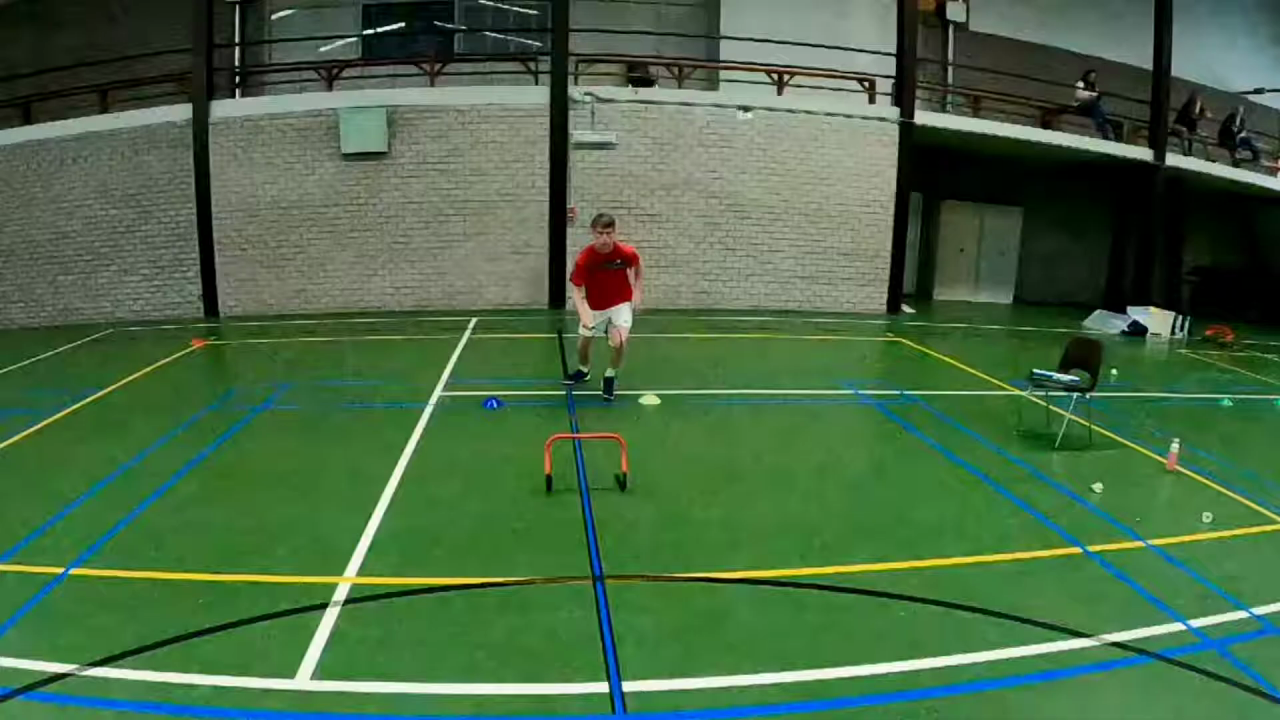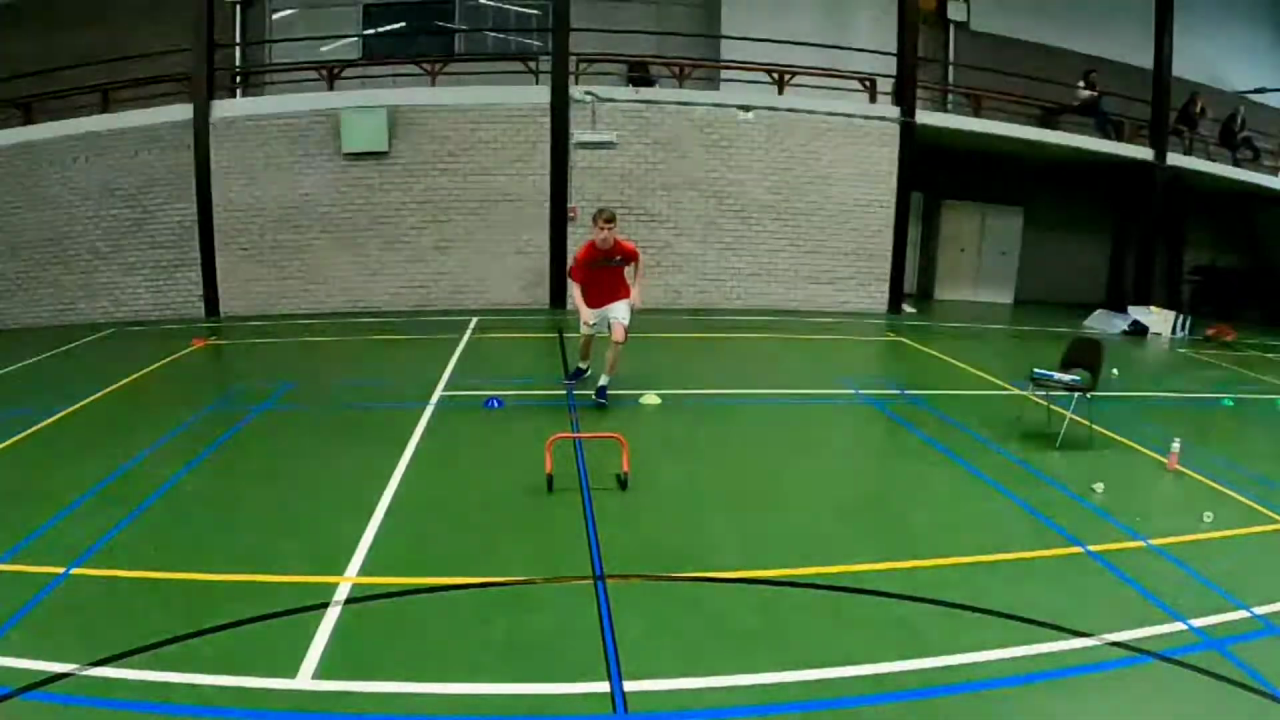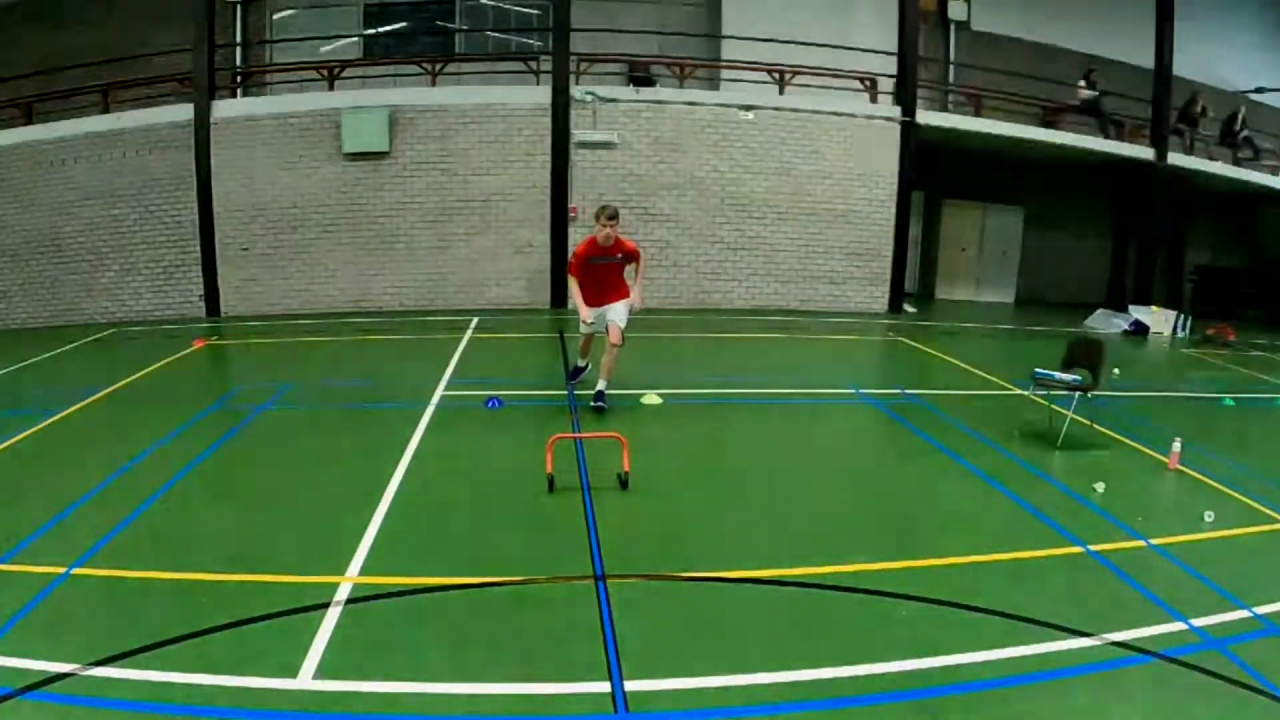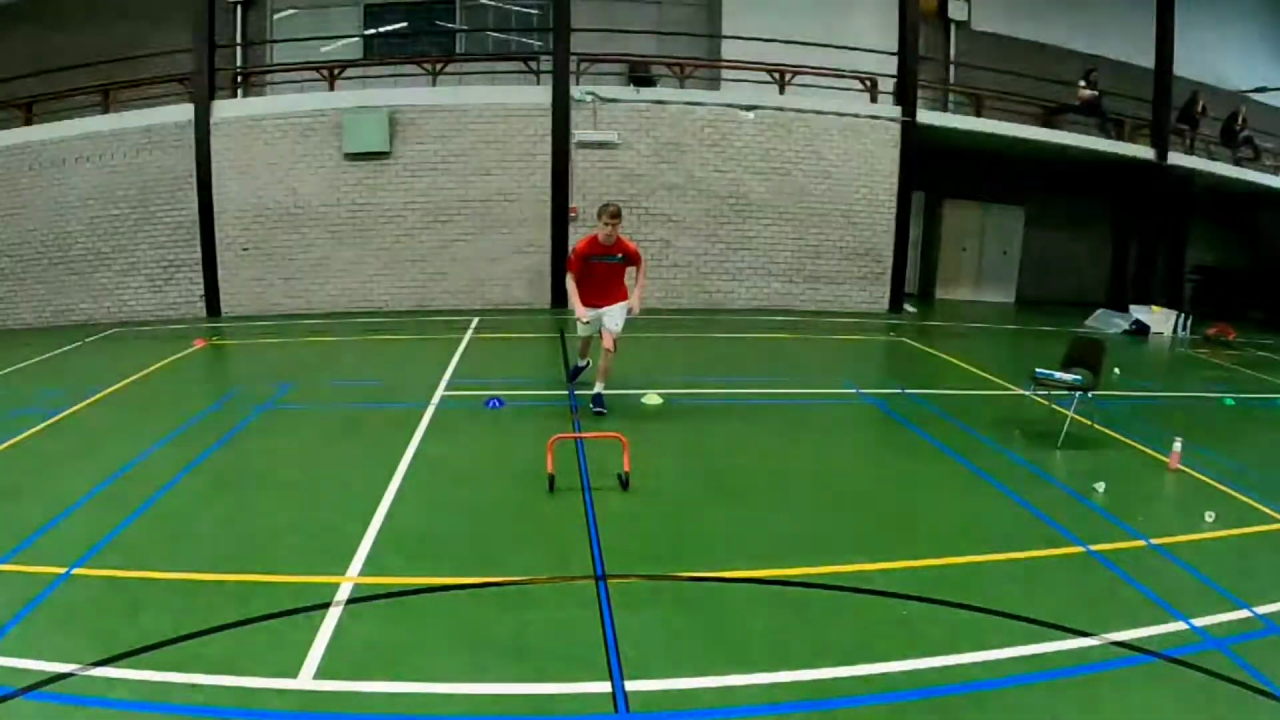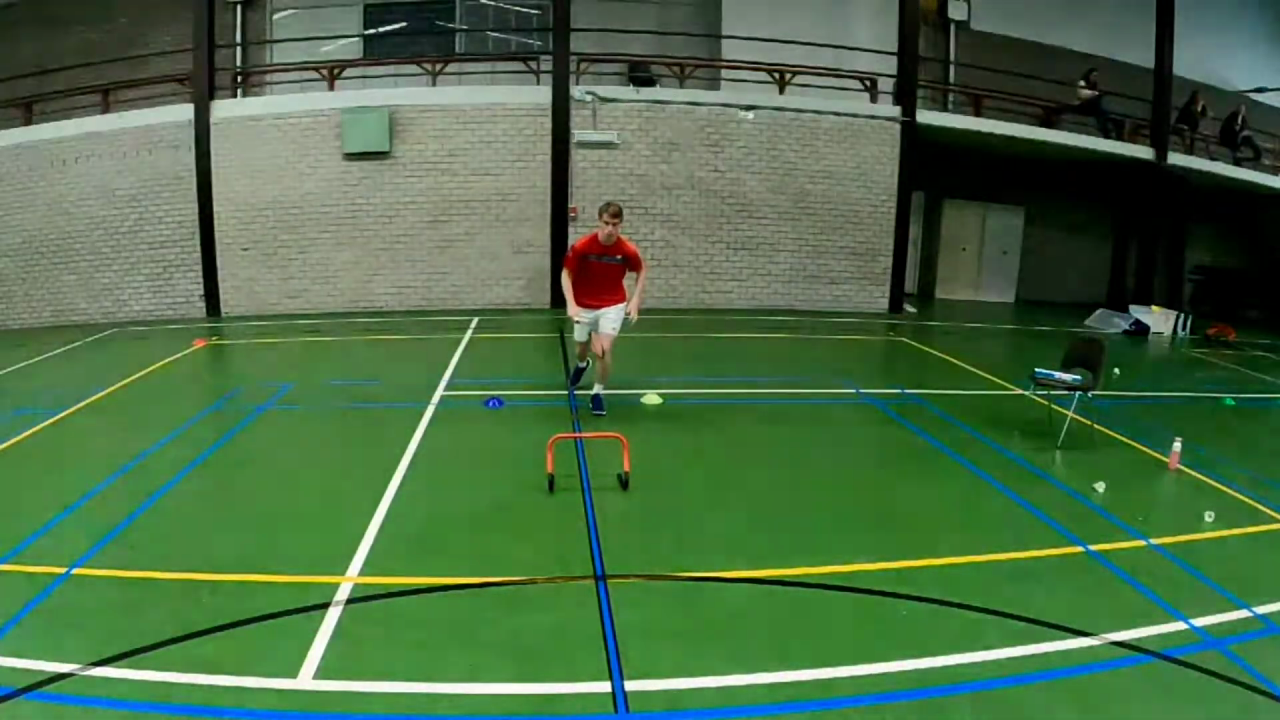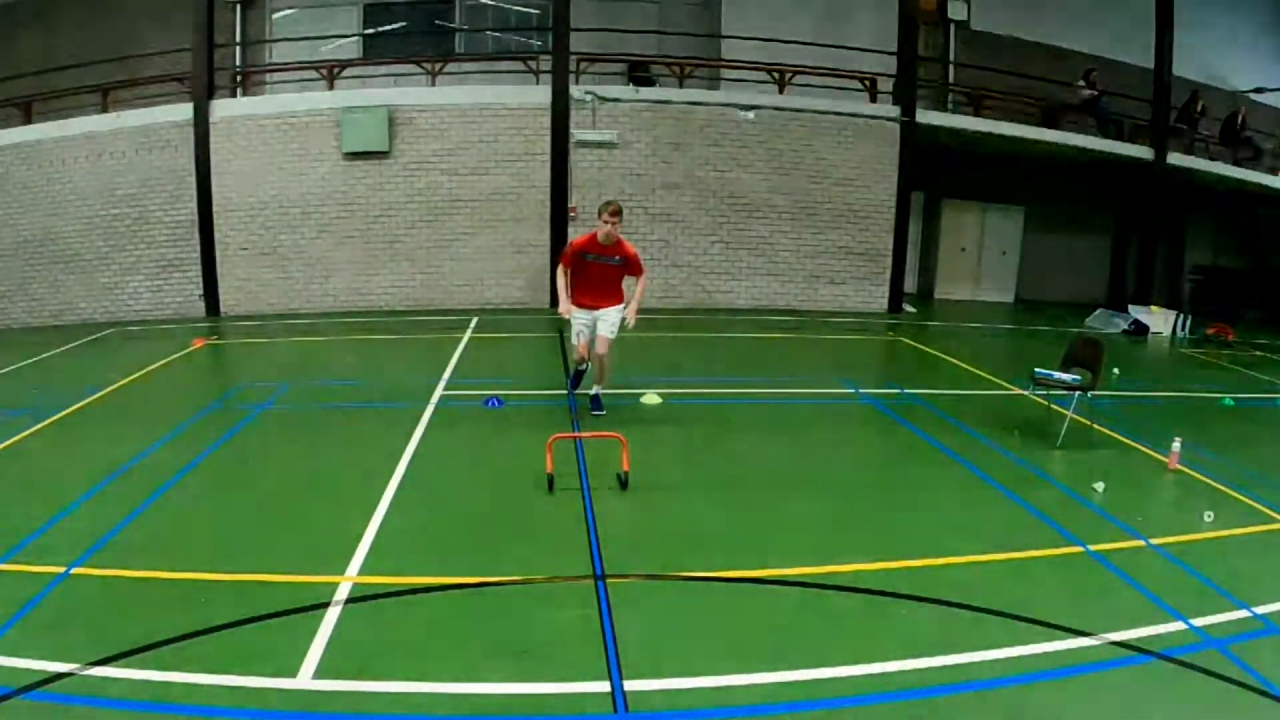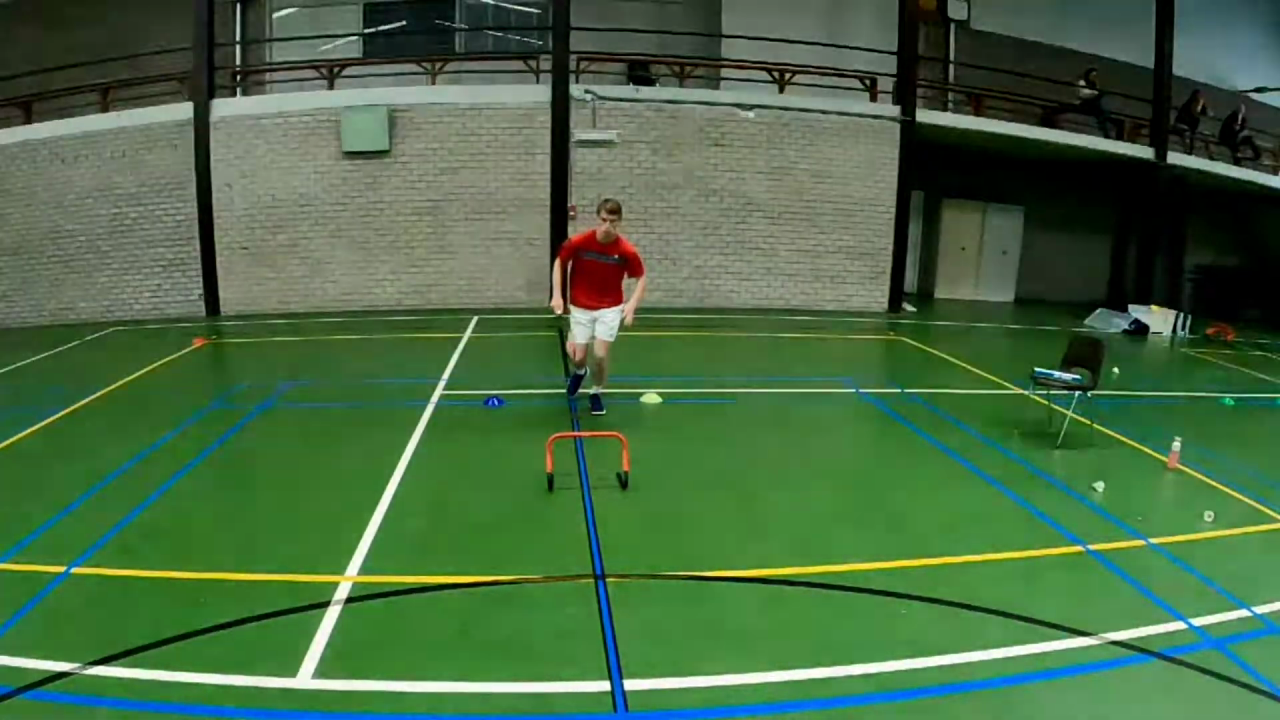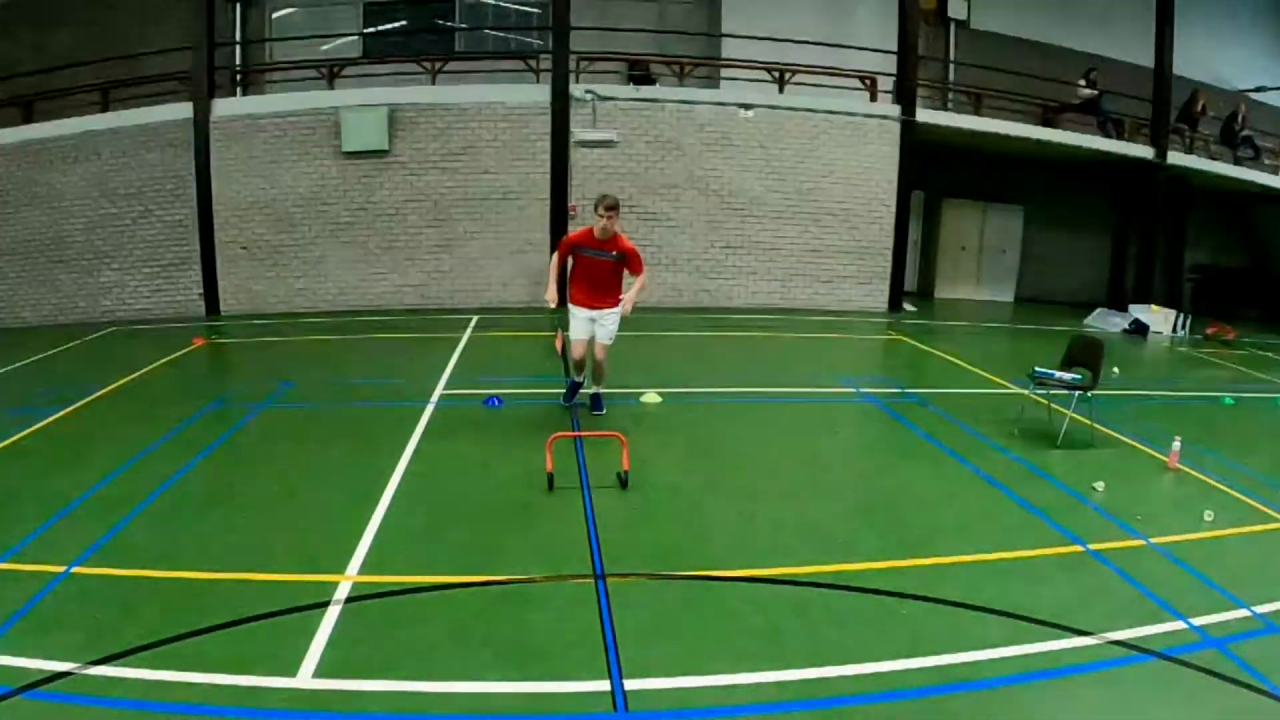
dt=0.5s
person 1, frame 1
left shoulder: (627, 253)
right shoulder: (584, 259)
left elbow: (638, 266)
right elbow: (577, 291)
left wrist: (637, 292)
right wrist: (583, 315)
left hip: (621, 302)
right hip: (594, 306)
left knee: (619, 342)
right knee: (583, 342)
left ankle: (611, 375)
right ankle: (583, 370)
person 1, frame 2
left shoulder: (626, 249)
right shoulder: (583, 255)
left elbow: (638, 262)
right elbow: (576, 286)
left wrist: (636, 290)
right wrist: (583, 311)
left hip: (619, 300)
right hip: (592, 303)
left knee: (618, 339)
right knee: (586, 339)
left ankle: (603, 385)
right ankle: (583, 367)
person 1, frame 3
left shoulder: (627, 247)
right shoulder: (582, 251)
left elbow: (640, 261)
right elbow: (573, 281)
left wrist: (636, 290)
right wrist: (582, 308)
left hip: (618, 300)
right hip: (590, 303)
left knee: (614, 342)
right knee: (586, 338)
left ankle: (600, 390)
right ankle: (582, 365)
person 1, frame 4
left shoulder: (628, 249)
right shoulder: (582, 248)
left elbow: (641, 266)
right elbow: (570, 278)
left wrist: (636, 294)
right wrist: (577, 306)
left hip: (615, 304)
right hip: (588, 305)
left knee: (608, 347)
right knee: (585, 341)
left ankle: (598, 393)
right ankle: (582, 363)
person 1, frame 5
left shoulder: (628, 250)
right shoulder: (581, 247)
left elbow: (641, 271)
right elbow: (566, 273)
left wrist: (635, 300)
right wrist: (571, 304)
left hip: (613, 306)
right hip: (584, 306)
left knee: (605, 350)
right knee: (582, 349)
left ankle: (597, 393)
right ankle: (582, 364)
person 1, frame 6
left shoulder: (627, 252)
right shoulder: (579, 245)
left elbow: (642, 276)
right elbow: (562, 269)
left wrist: (634, 305)
right wrist: (563, 300)
left hip: (611, 308)
right hip: (581, 308)
left knee: (601, 353)
right knee: (580, 356)
left ankle: (596, 393)
right ankle: (581, 367)
person 1, frame 7
left shoulder: (627, 251)
right shoulder: (578, 243)
left elbow: (641, 277)
right elbow: (559, 262)
left wrist: (632, 304)
right wrist: (557, 295)
left hip: (610, 309)
right hip: (580, 307)
left knee: (600, 355)
right knee: (578, 357)
left ankle: (596, 393)
right ankle: (580, 372)
person 1, frame 8
left shoulder: (626, 248)
right shoulder: (576, 239)
left elbow: (641, 274)
right elbow: (557, 257)
left wrist: (632, 294)
right wrist: (552, 287)
left hip: (609, 309)
right hip: (579, 306)
left knee: (599, 356)
right knee: (577, 355)
left ankle: (596, 393)
right ankle: (577, 380)
